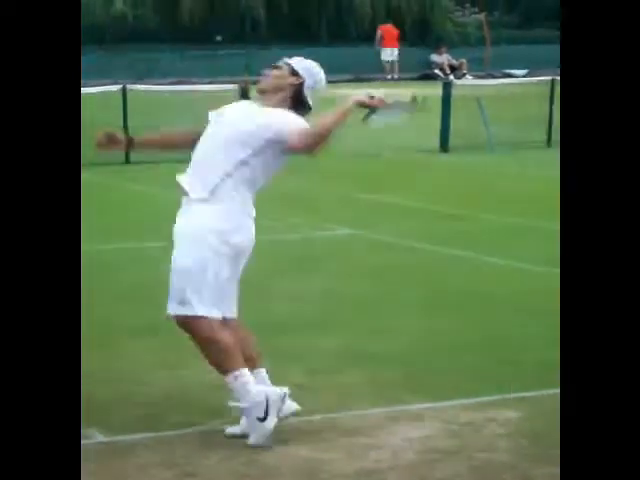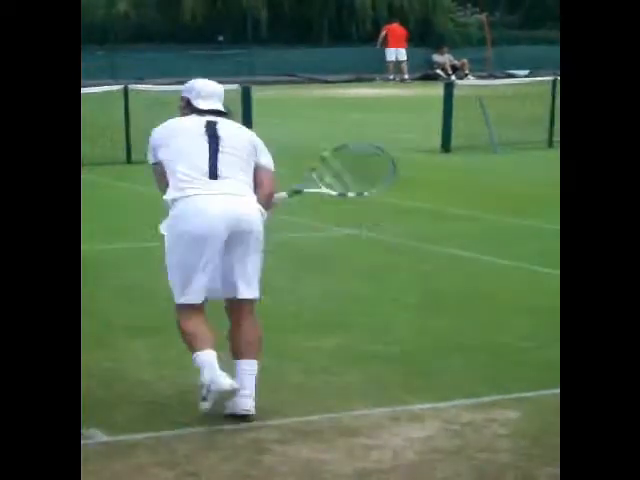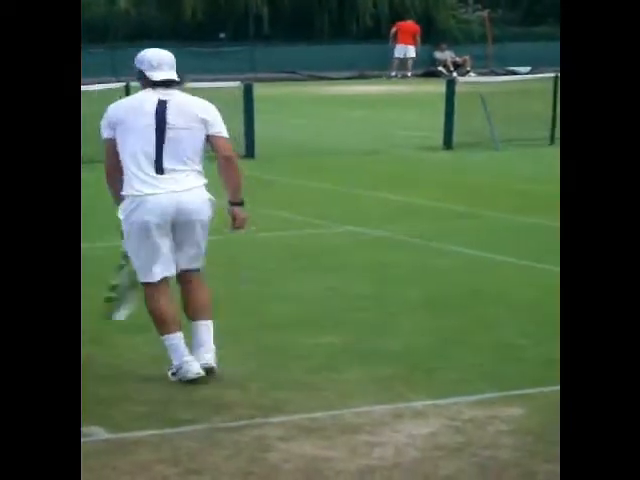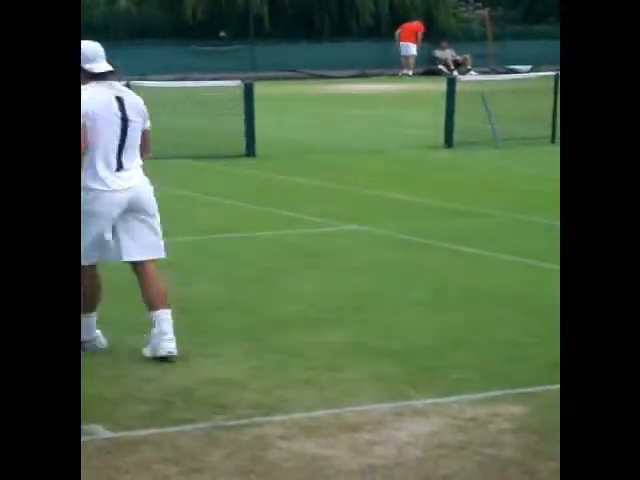
dt=0.5s
person 1, frame 1
left shoulder: (281, 121)
right shoulder: (245, 111)
left elbow: (311, 140)
right elbow: (190, 139)
left wrist: (349, 107)
right wrist: (129, 140)
left hip: (212, 223)
right hip: (202, 218)
left knee: (196, 316)
right knee: (216, 317)
left ankle: (261, 401)
right ankle: (266, 397)
person 1, frame 2
left shoulder: (163, 132)
right shoulder: (248, 135)
left elbow: (167, 185)
right elbow: (267, 191)
left hip: (194, 212)
right hip: (245, 210)
left knee: (190, 307)
right knee: (242, 306)
left ankle: (213, 376)
right ankle: (245, 393)
person 1, frame 3
left shoulder: (118, 111)
right shoulder: (202, 107)
left elbow: (112, 167)
right elbow: (227, 156)
left wrist: (119, 200)
right wrist: (237, 203)
left hip: (144, 203)
right hip: (193, 199)
left knee: (155, 283)
right knee: (191, 274)
left ankle: (183, 362)
right ankle: (204, 351)
person 1, frame 4
left shoulder: (83, 99)
right shoulder: (133, 98)
left elbow: (82, 146)
left hip: (98, 193)
right hip: (137, 188)
left knee: (86, 265)
right knee: (145, 265)
left ankle: (88, 334)
right ankle: (164, 337)
